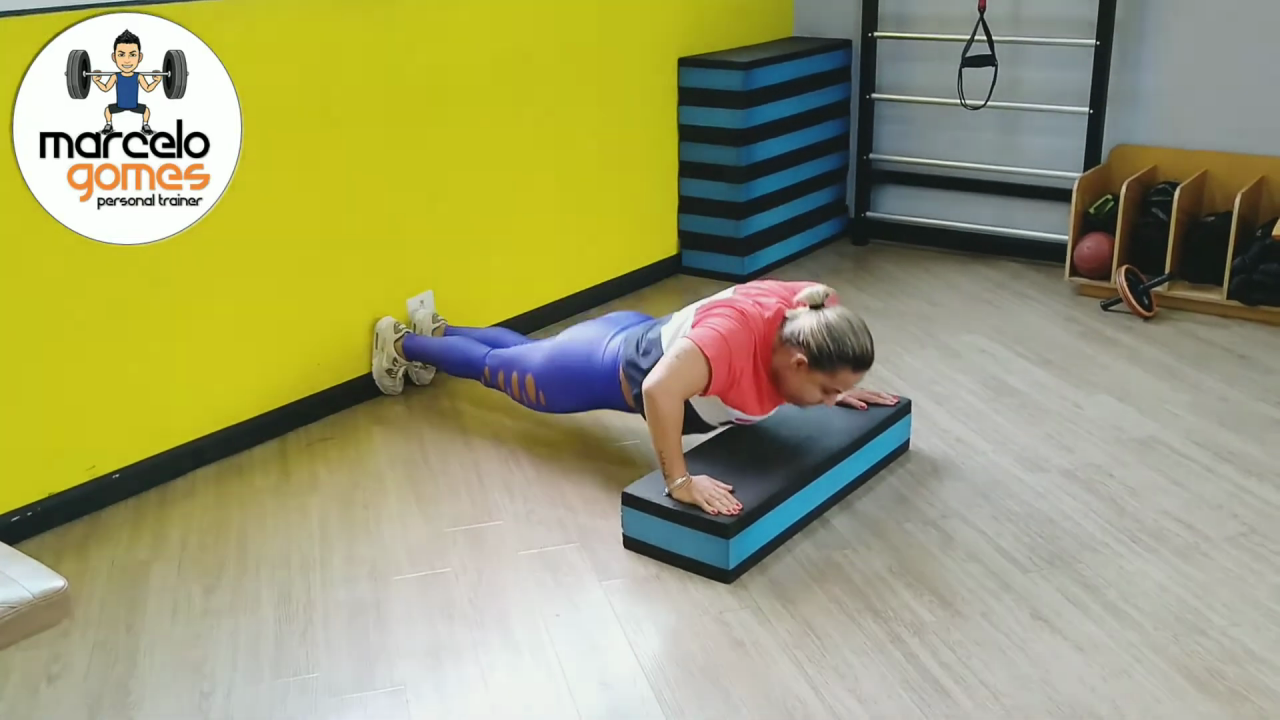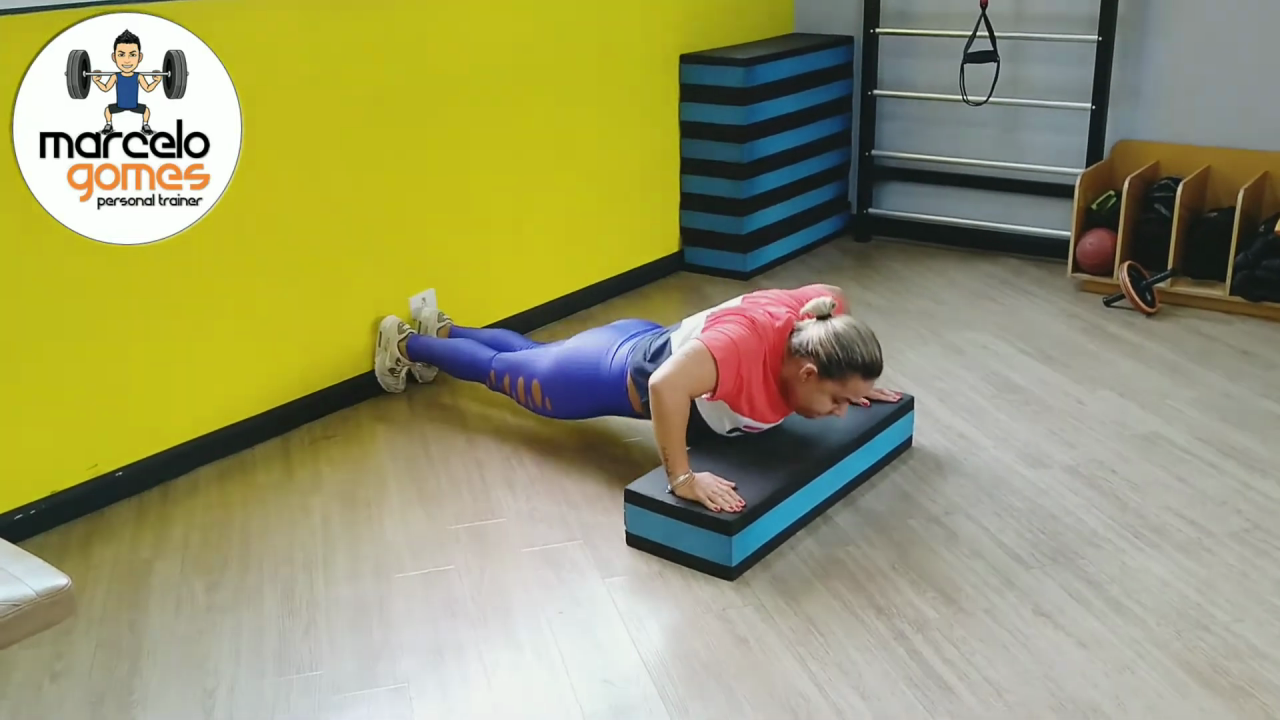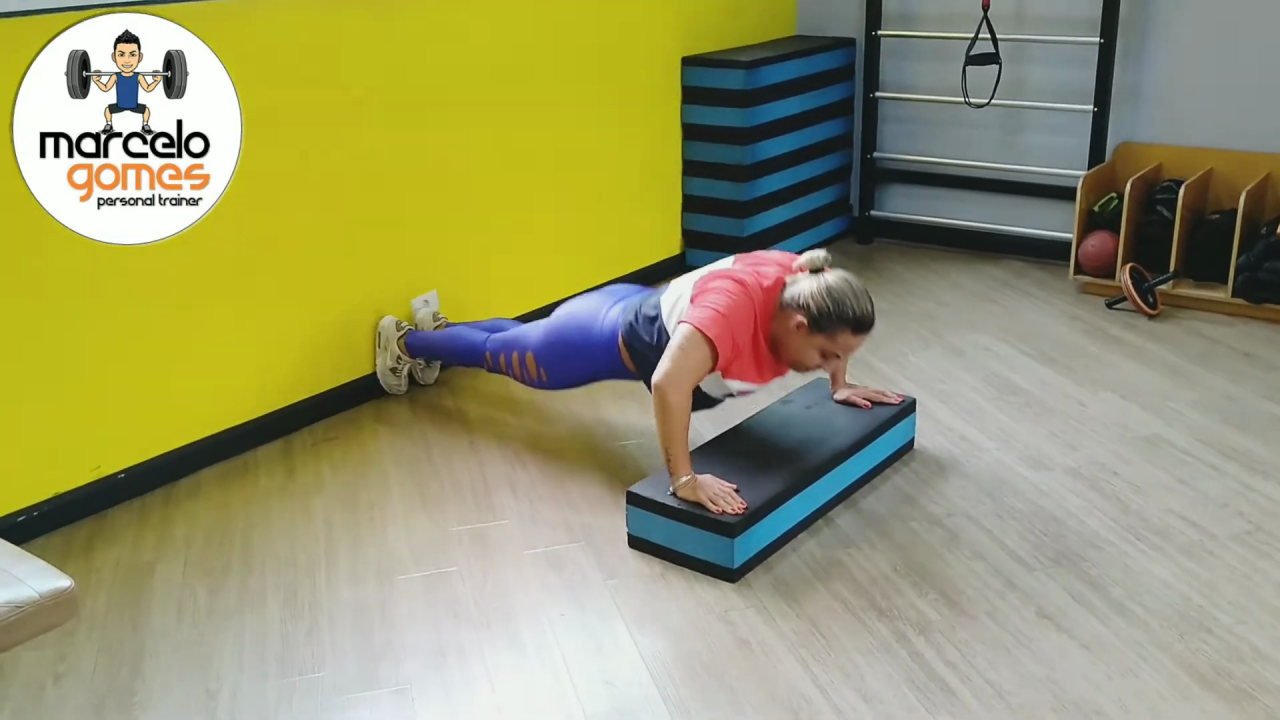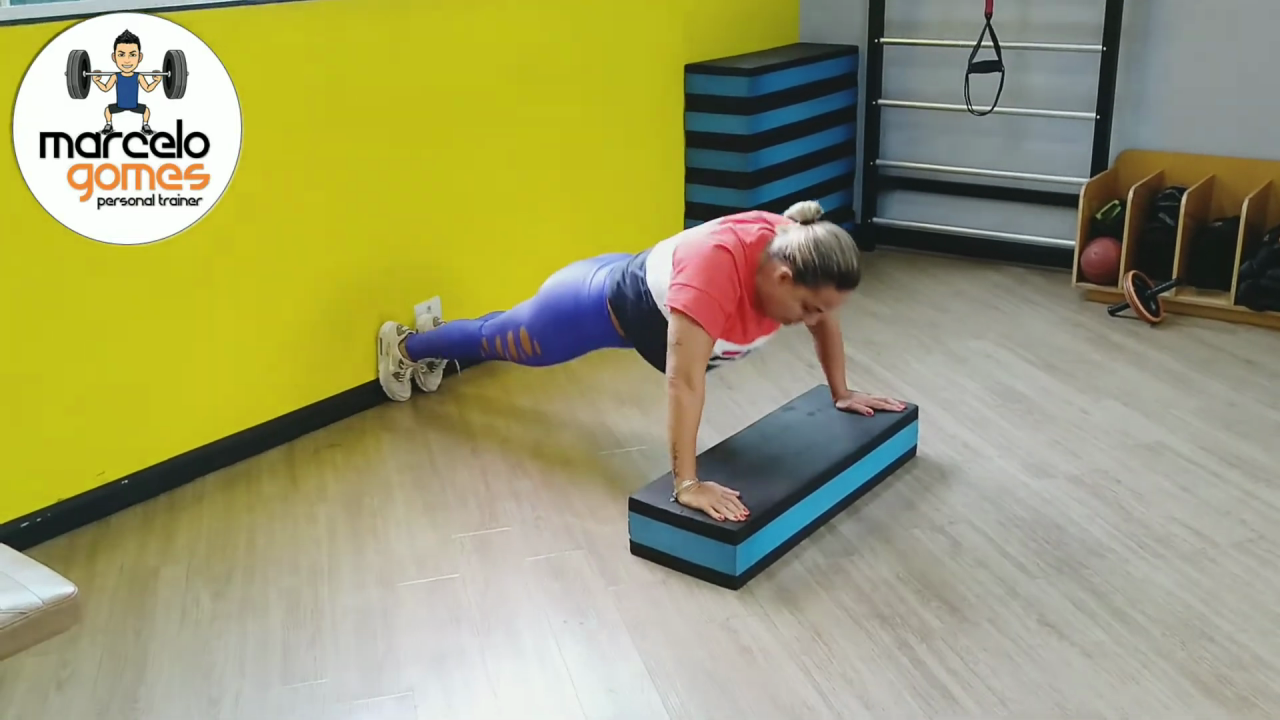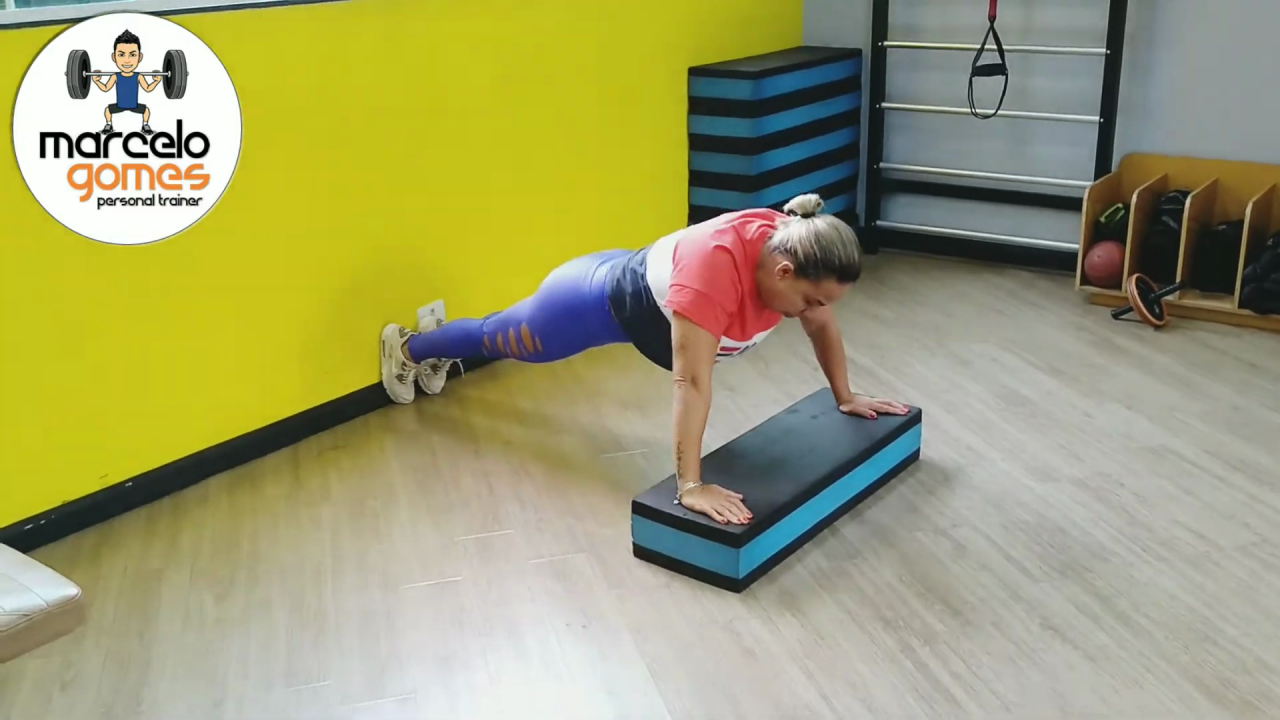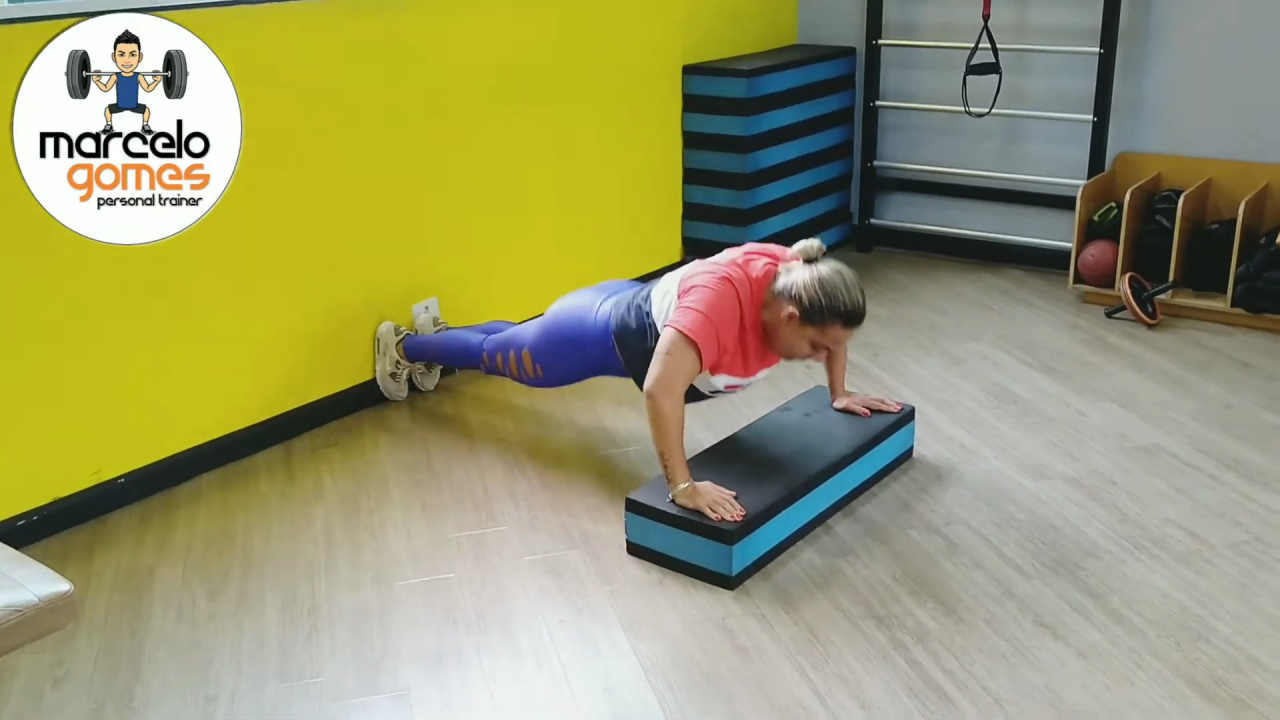
dt=0.3s
person 1, frame 1
left shoulder: (806, 316)
right shoulder: (736, 334)
right elbow: (658, 390)
left wrist: (844, 389)
right wrist: (680, 482)
left hip: (641, 337)
right hip: (607, 369)
left knee: (519, 348)
right knee: (495, 367)
left ankle: (437, 328)
right ankle: (401, 343)
person 1, frame 2
left shoulder: (812, 325)
right shoulder: (746, 344)
left elbow: (836, 298)
right elbow: (665, 387)
left wrist: (849, 392)
right wrist: (683, 479)
left hip: (648, 345)
right hip: (617, 376)
left knee: (529, 350)
right knee: (499, 371)
left ankle: (441, 327)
right ankle: (405, 343)
person 1, frame 3
left shoulder: (804, 288)
right shoulder: (736, 305)
right elbow: (668, 384)
left wrist: (841, 386)
right wrist: (684, 479)
left hip: (645, 314)
right hip: (609, 338)
left knee: (517, 340)
right knee: (497, 354)
left ankle: (438, 325)
right ankle: (406, 340)
person 1, frame 4
left shoulder: (796, 251)
right shoulder: (718, 264)
left elbow: (826, 323)
right elbow: (684, 380)
left wrist: (842, 395)
right wrist: (687, 485)
left hip: (638, 297)
right hip: (595, 304)
left knee: (501, 336)
right knee: (495, 343)
left ankle: (438, 331)
right ankle: (406, 346)
person 1, frame 5
left shoulder: (797, 247)
right shoulder: (716, 262)
left elbow: (822, 326)
right elbow: (692, 382)
left wrist: (846, 398)
right wrist: (690, 486)
left hip: (635, 291)
right hip: (595, 300)
left knee: (501, 334)
right knee: (496, 340)
left ankle: (437, 332)
right ankle: (409, 349)
person 1, frame 6
left shoulder: (798, 281)
right shoulder: (722, 299)
left elbow: (829, 327)
right elbow: (660, 389)
left wrist: (839, 393)
right wrist: (682, 486)
left hip: (638, 309)
right hip: (599, 333)
left knee: (514, 338)
right knee: (494, 355)
left ankle: (437, 329)
right ankle: (403, 345)
